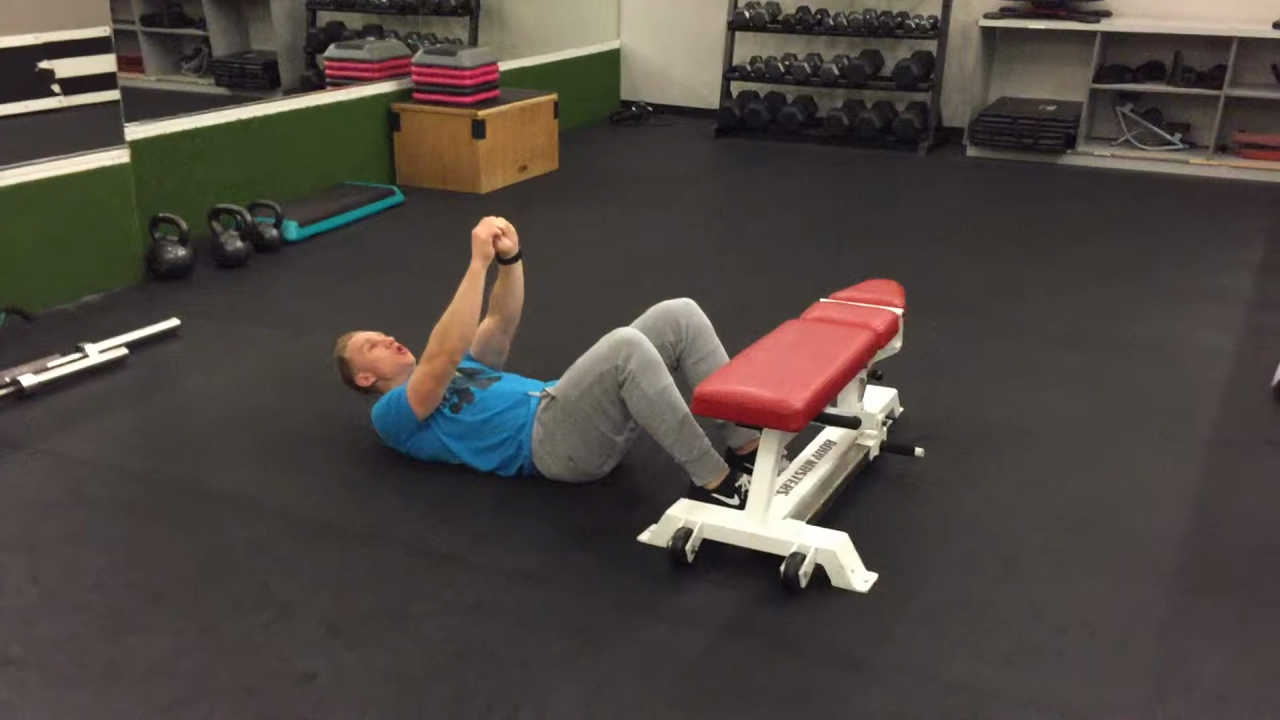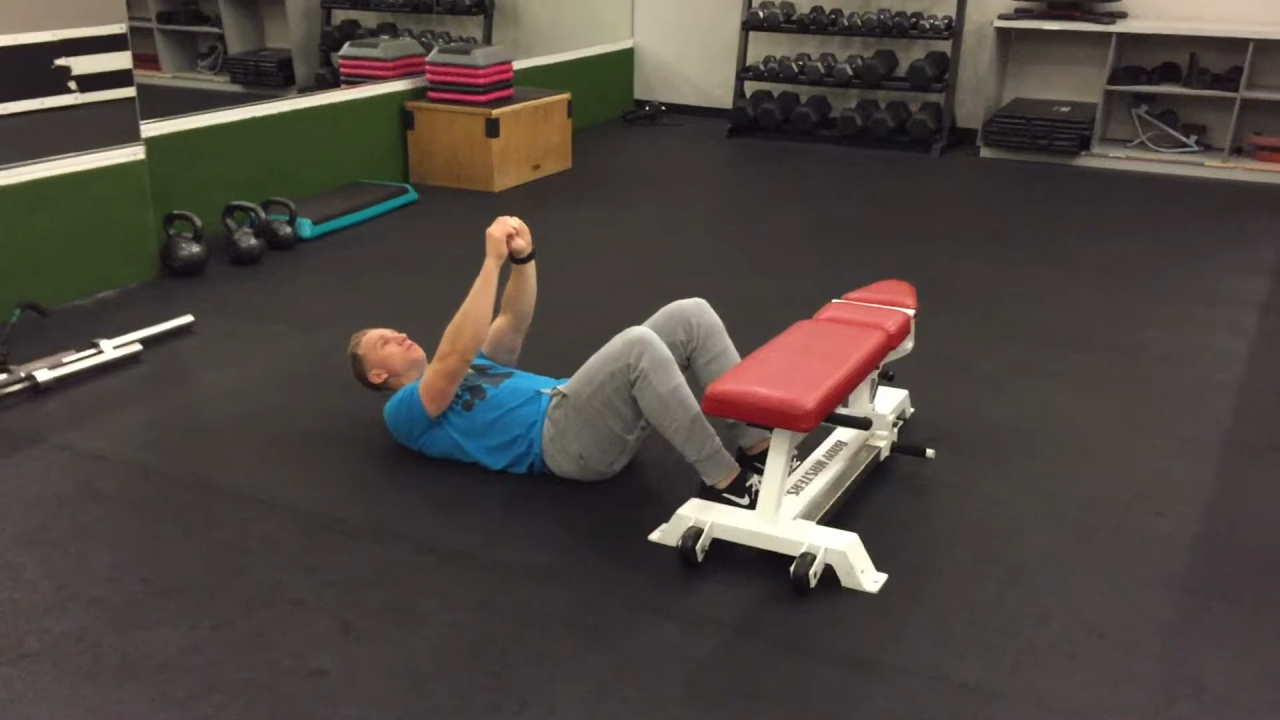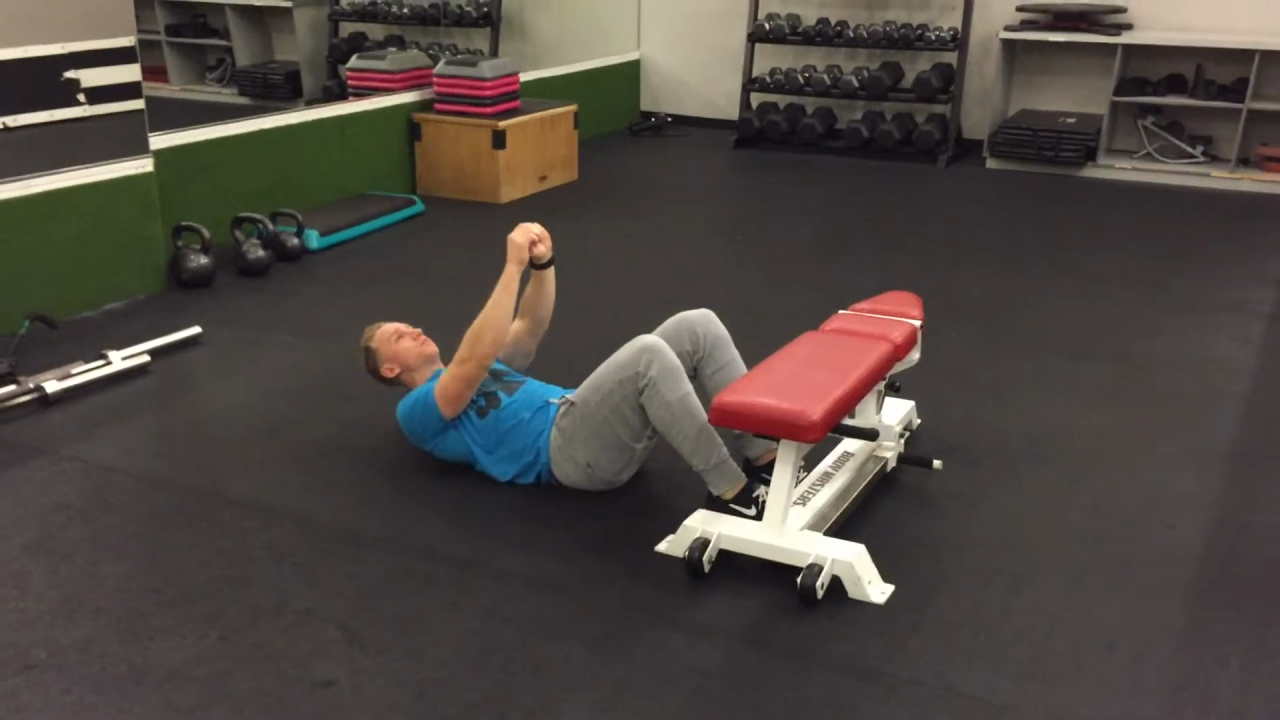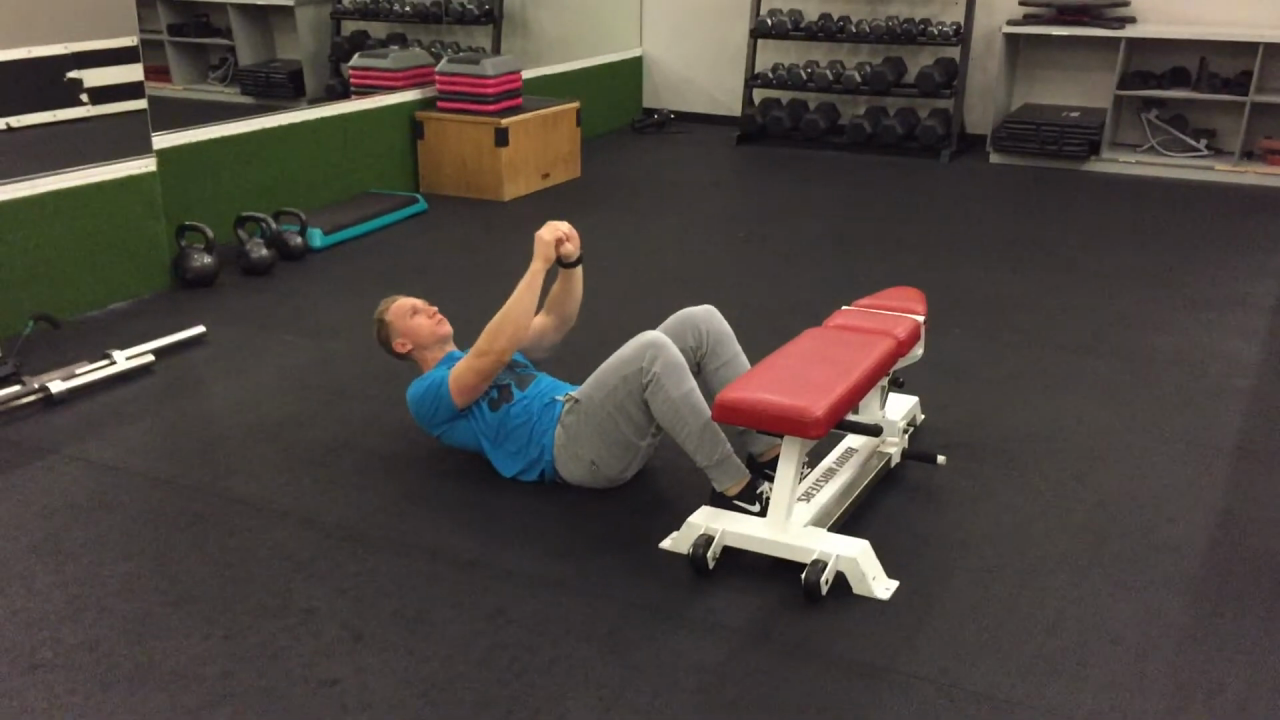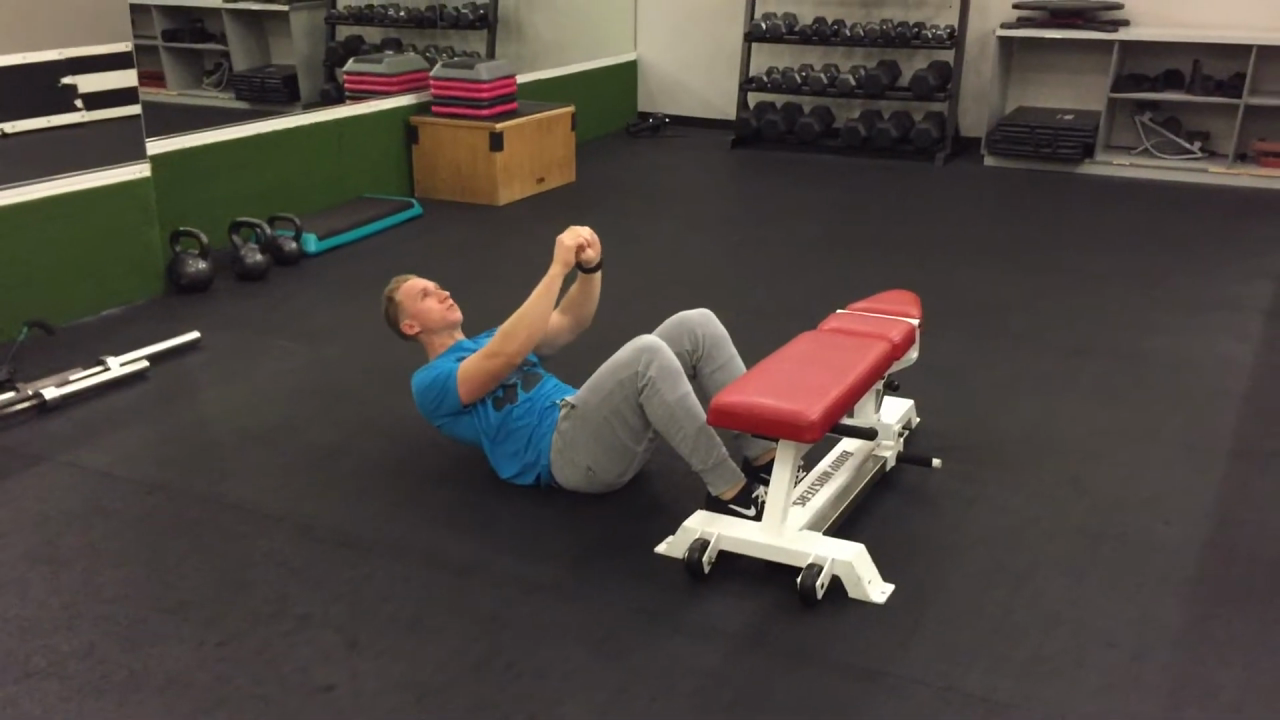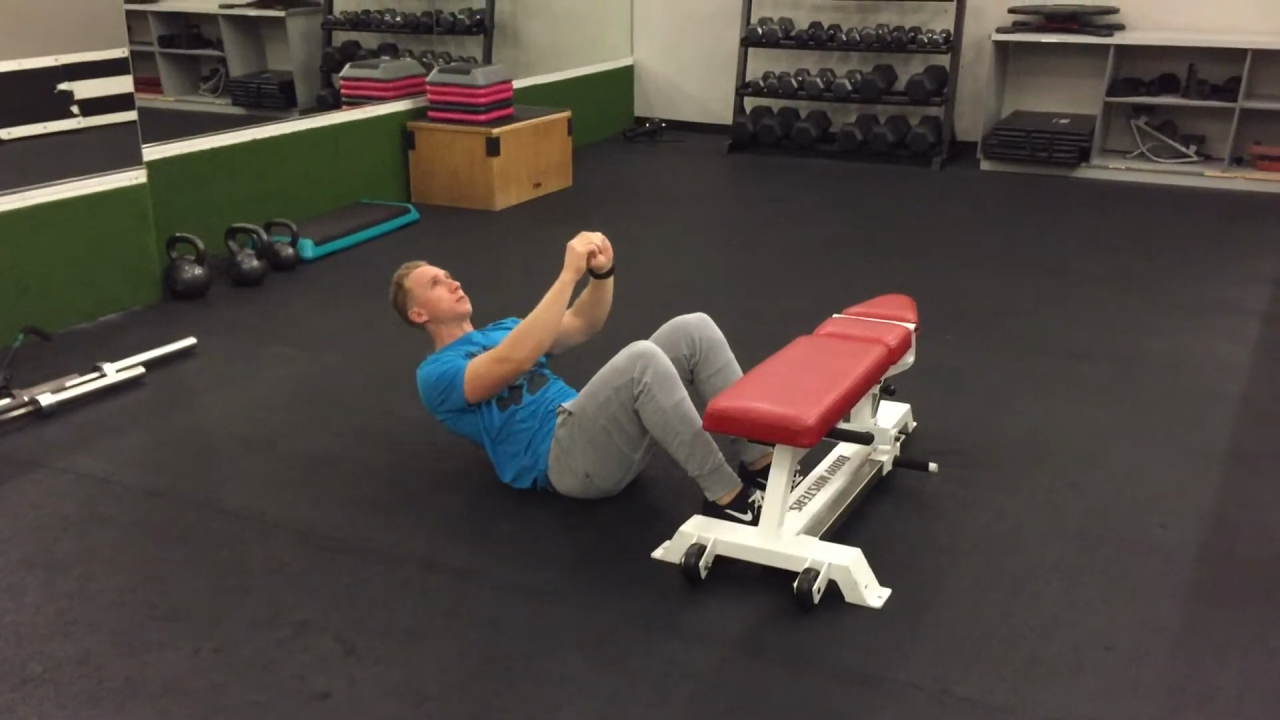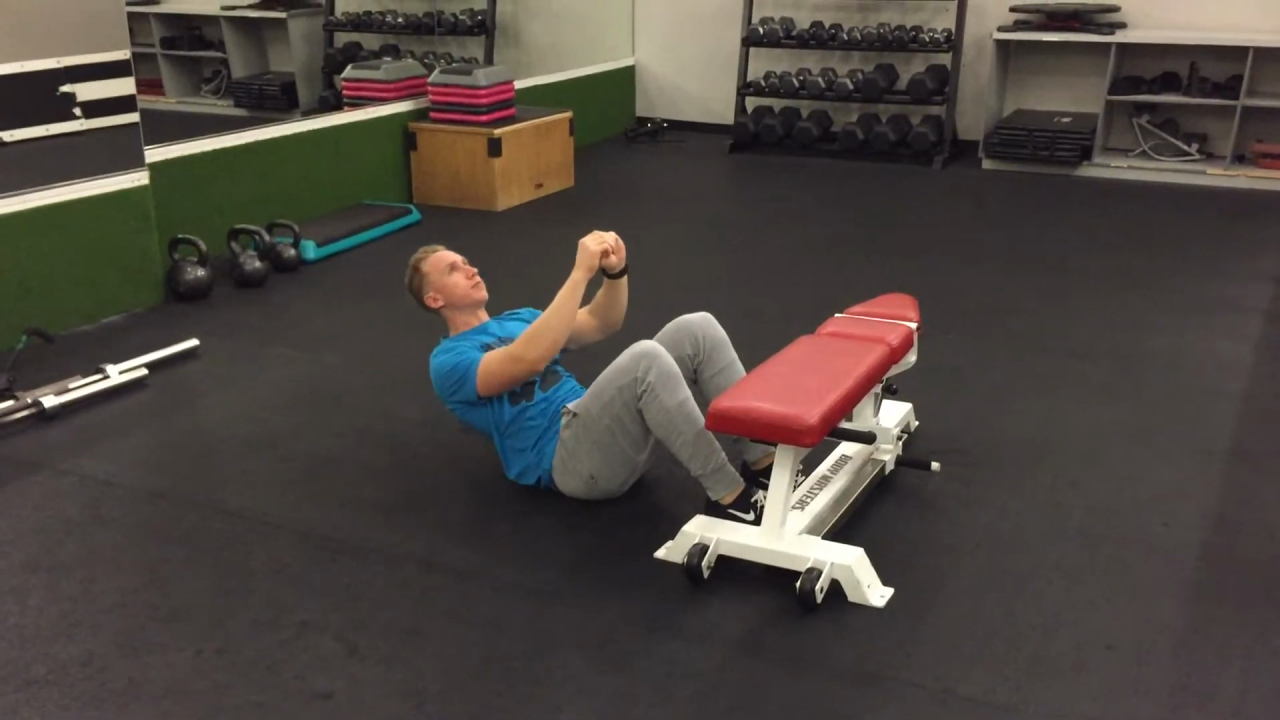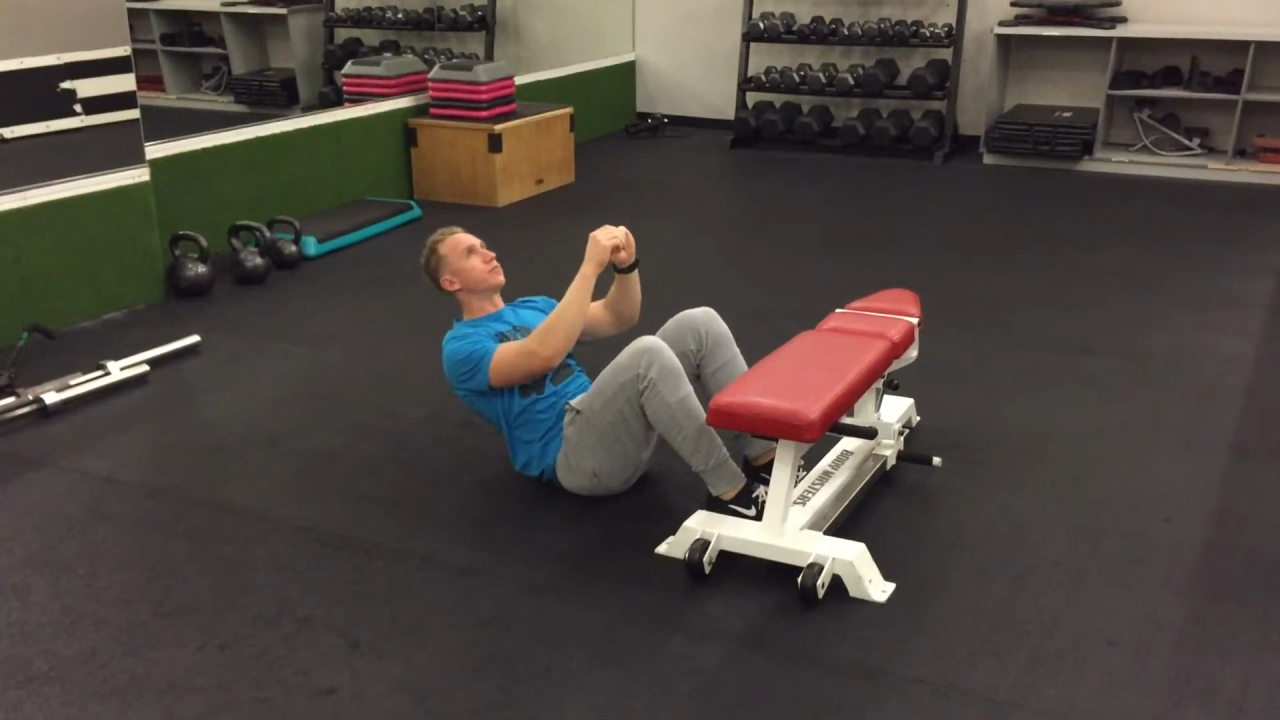
dt=0.3s
person 1, frame 1
left shoulder: (459, 373)
right shoulder: (394, 416)
left elbow: (501, 325)
right elbow: (442, 356)
left wrist: (509, 258)
right wrist: (478, 262)
left hip: (570, 414)
right hip: (549, 443)
left knee: (679, 316)
right knee: (627, 346)
left ankle: (747, 448)
right ankle: (713, 482)
person 1, frame 2
left shoulder: (471, 371)
right shoulder: (407, 413)
left elbow: (513, 325)
right elbow: (455, 354)
left wrist: (522, 257)
right wrist: (492, 261)
left hip: (581, 409)
right hip: (560, 439)
left knee: (690, 315)
right knee: (638, 344)
left ankle: (757, 448)
right ankle: (724, 481)
person 1, frame 3
left shoulder: (472, 380)
right shoulder: (418, 412)
left elbow: (530, 328)
right elbow: (475, 358)
left wrist: (542, 262)
right wrist: (513, 267)
left hip: (584, 420)
right hip: (566, 450)
left knee: (698, 328)
right knee: (648, 354)
left ankle: (763, 459)
right ankle: (730, 492)
person 1, frame 4
left shoulder: (479, 365)
right shoulder: (426, 396)
left elbow: (556, 322)
right elbow: (495, 352)
left wrist: (569, 260)
right wrist: (538, 263)
left hip: (594, 419)
right hip: (573, 448)
left knee: (700, 323)
right knee: (652, 349)
left ankle: (766, 455)
right ankle: (734, 489)
person 1, frame 5
left shoulder: (487, 342)
right shoulder: (431, 384)
left elbow: (571, 323)
right elbow: (508, 355)
left wrist: (590, 266)
right wrist: (558, 267)
left hip: (594, 427)
right hip: (567, 453)
left knee: (696, 326)
right knee: (647, 354)
left ankle: (762, 458)
right ankle: (730, 492)
person 1, frame 6
left shoulder: (500, 332)
right shoulder: (437, 375)
left elbow: (583, 325)
right elbow: (517, 360)
left wrist: (601, 271)
right wrist: (569, 274)
left hip: (597, 430)
right hip: (565, 459)
left knee: (693, 330)
right knee: (642, 359)
left ankle: (760, 463)
right ankle: (727, 497)
person 1, frame 7
left shoulder: (516, 320)
right shoulder: (449, 362)
left elbow: (602, 323)
right elbow: (530, 359)
left wrist: (614, 270)
right wrist: (580, 272)
left hip: (600, 428)
right hip: (568, 458)
left knee: (697, 329)
right knee: (646, 357)
left ankle: (762, 464)
right ankle: (729, 497)
person 1, frame 8
left shoulder: (532, 307)
right shoulder: (462, 348)
left elbow: (619, 317)
right elbow: (544, 355)
left wrist: (625, 265)
right wrist: (590, 267)
left hip: (609, 421)
right hip: (575, 455)
left knee: (699, 324)
right knee: (647, 353)
left ankle: (763, 460)
right ankle: (730, 492)
